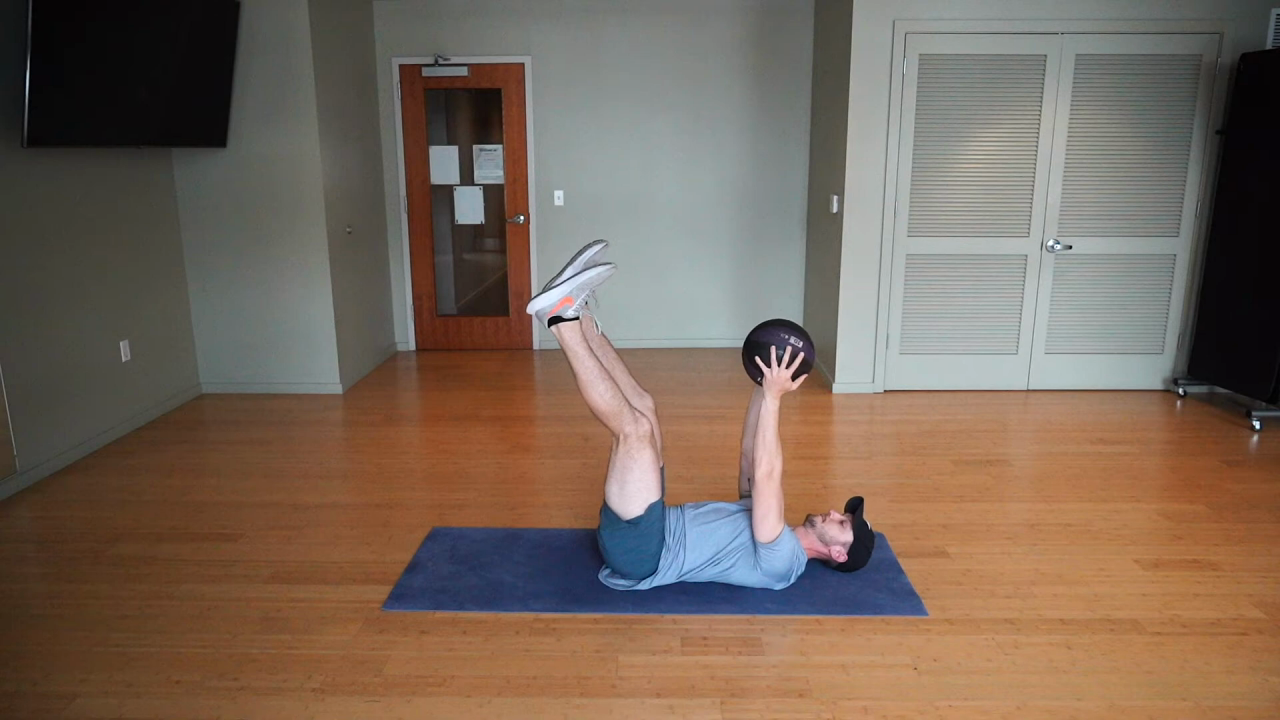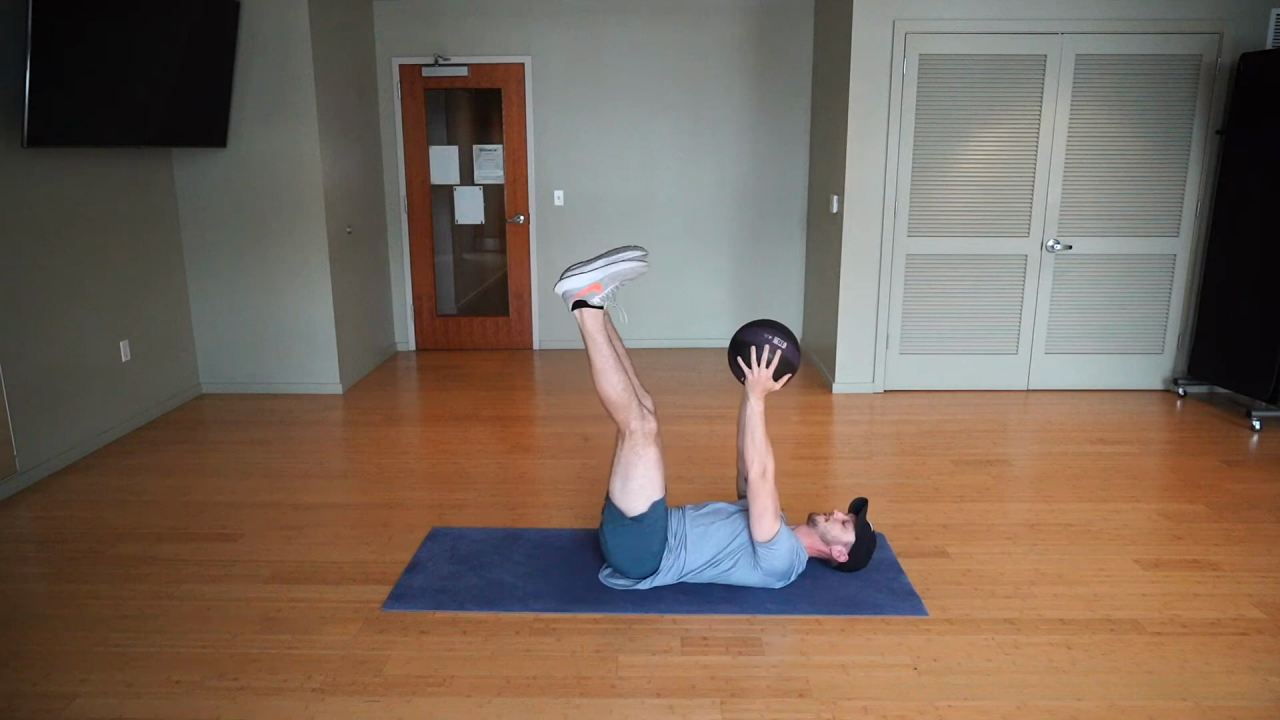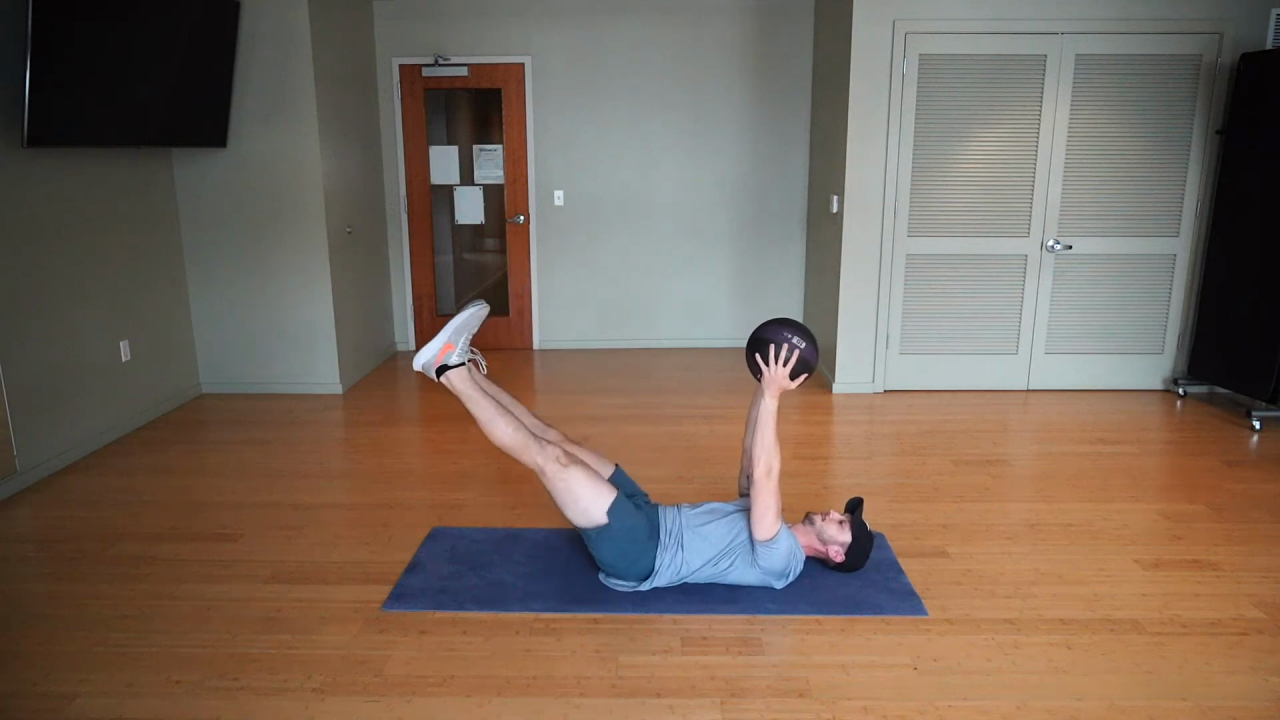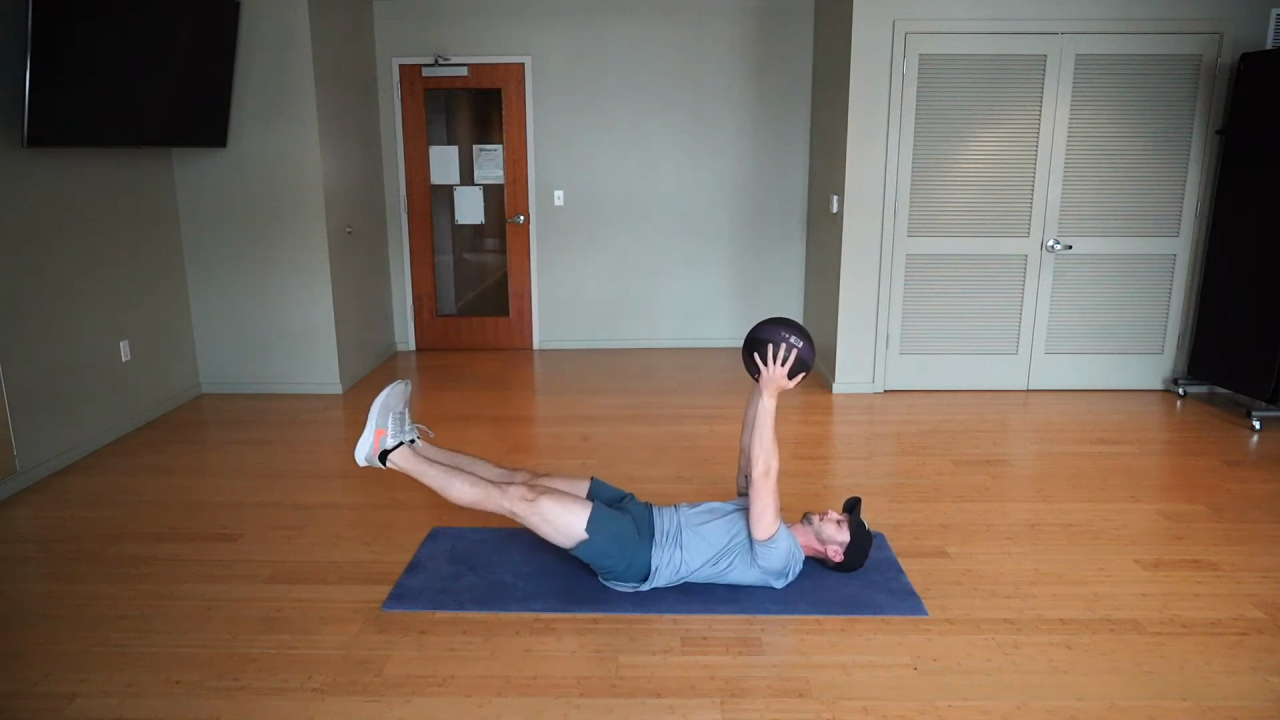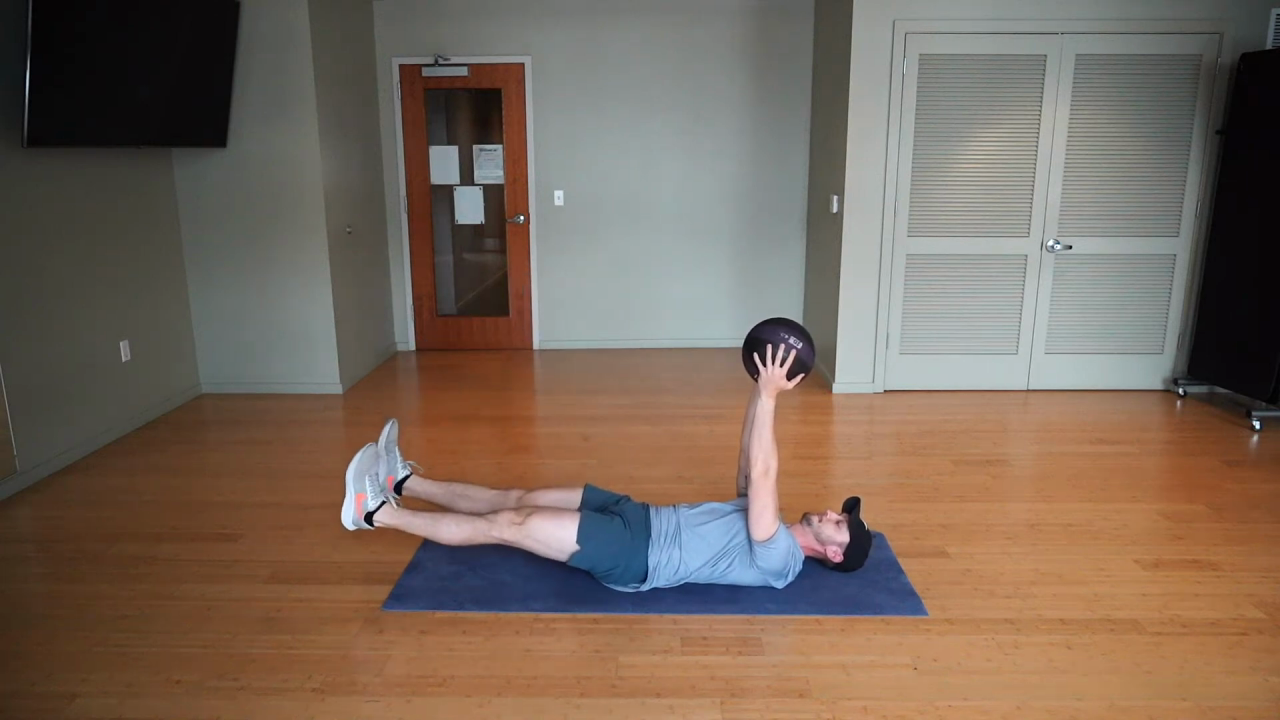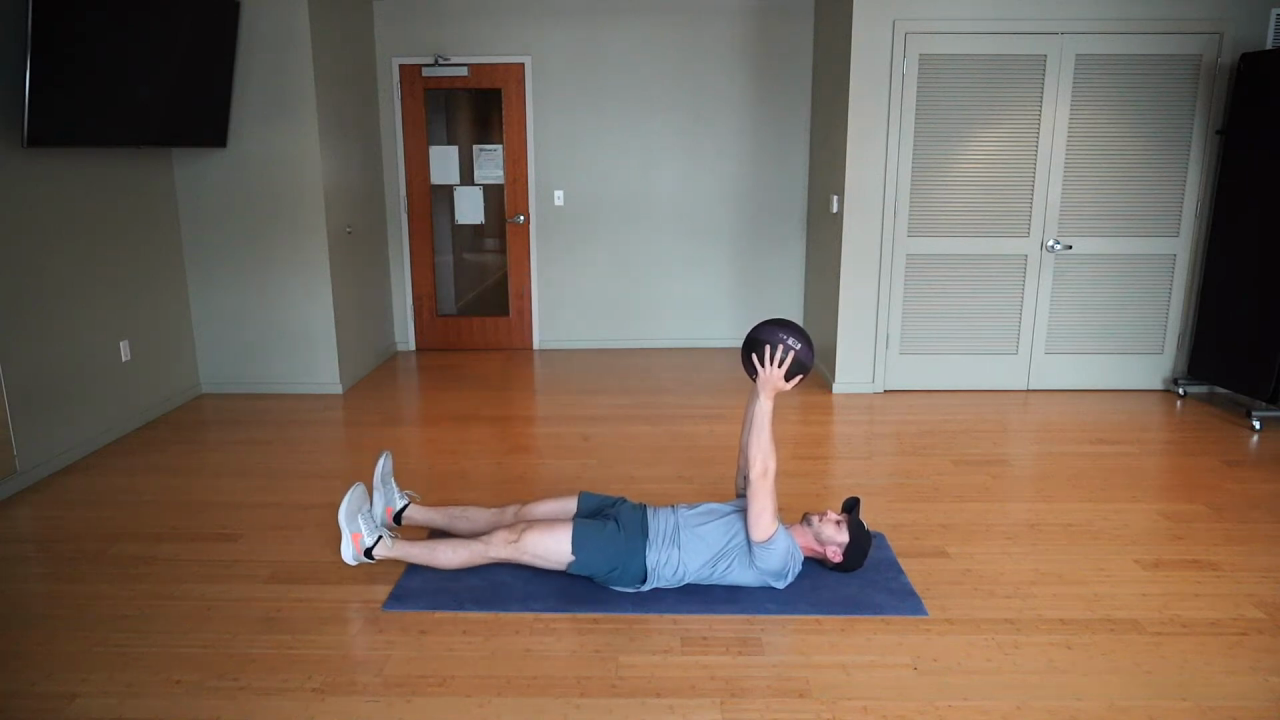
dt=0.7s
person 1, frame 1
left shoulder: (782, 560)
right shoulder: (770, 522)
left elbow: (766, 476)
right elbow: (750, 464)
left wrist: (773, 398)
right wrist: (763, 390)
left hip: (637, 552)
right hip: (652, 531)
left knee: (634, 427)
right knee: (642, 408)
left ankle: (564, 319)
right ankle: (577, 315)
person 1, frame 2
left shoulder: (782, 558)
right shoulder: (775, 527)
left elbow: (760, 475)
right elbow: (747, 467)
left wrist: (756, 397)
right wrist: (752, 392)
left hip: (637, 552)
right hip: (646, 534)
left knee: (640, 425)
right knee: (641, 412)
left ankle: (588, 304)
right ankle: (593, 305)
person 1, frame 3
left shoulder: (781, 558)
right shoulder: (772, 533)
left elbow: (765, 475)
right elbow: (751, 466)
left wrist: (772, 396)
right wrist: (765, 392)
left hip: (639, 555)
right hip: (649, 522)
left knee: (549, 457)
right knee: (557, 442)
left ankle: (452, 371)
right ankle: (463, 369)
person 1, frame 4
left shoulder: (779, 559)
right shoulder: (769, 526)
left elbow: (764, 475)
right elbow: (749, 465)
left wrist: (770, 397)
right wrist: (761, 392)
left hip: (636, 554)
right hip: (642, 519)
left knee: (516, 498)
right knee: (526, 480)
left ankle: (394, 455)
right ankle: (411, 447)
person 1, frame 5
left shoulder: (777, 559)
right shoulder: (770, 528)
left elbow: (762, 475)
right elbow: (749, 465)
left wrist: (769, 396)
right wrist: (760, 391)
left hip: (634, 555)
right hip: (639, 519)
left knee: (508, 525)
right knee: (519, 500)
left ankle: (380, 511)
right ankle: (405, 482)
person 1, frame 6
left shoulder: (777, 560)
right shoulder: (766, 527)
left elbow: (761, 476)
right elbow: (747, 470)
left wrist: (767, 398)
right wrist: (759, 394)
left hip: (632, 556)
right hip: (636, 520)
left knee: (503, 543)
right knee: (515, 514)
left ankle: (378, 546)
right ankle: (404, 510)
